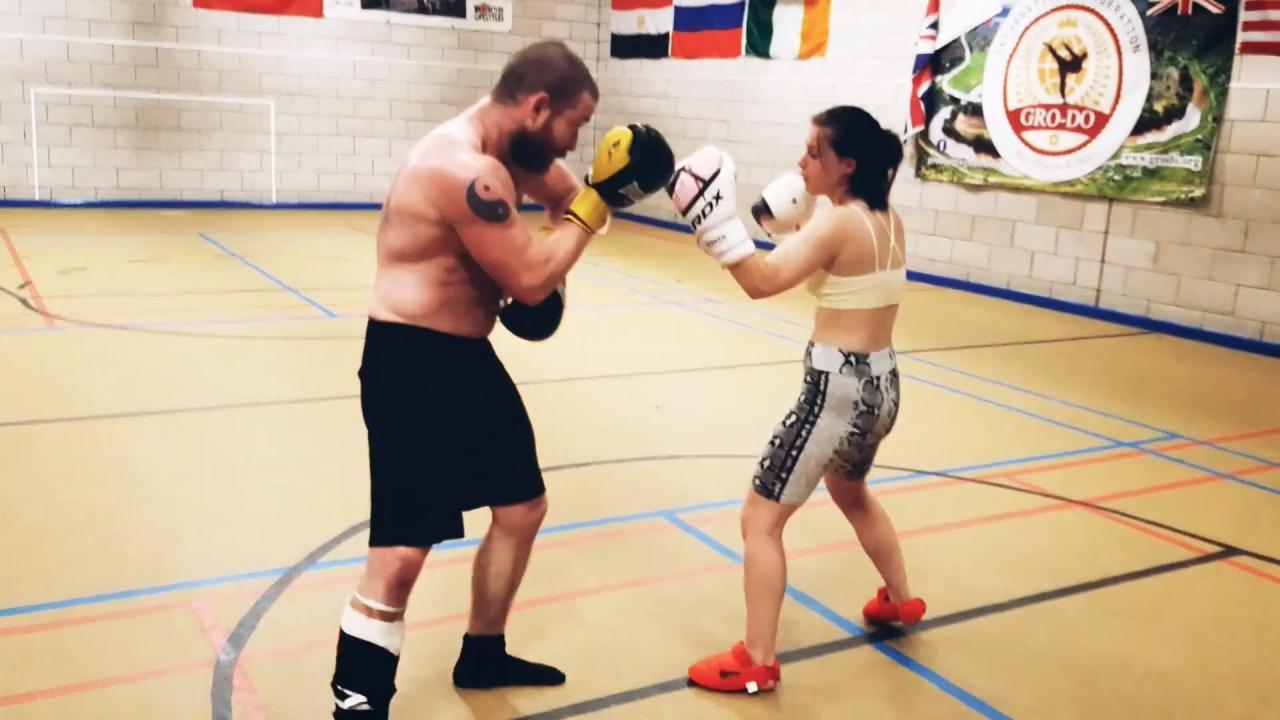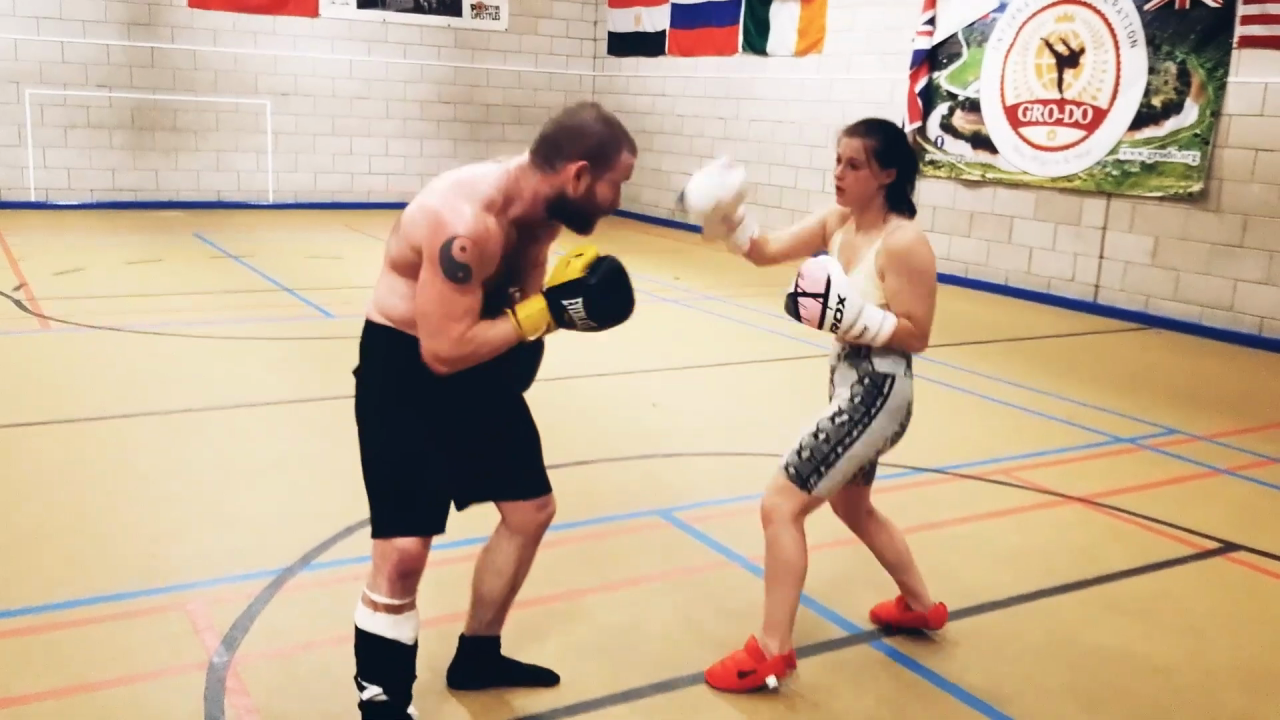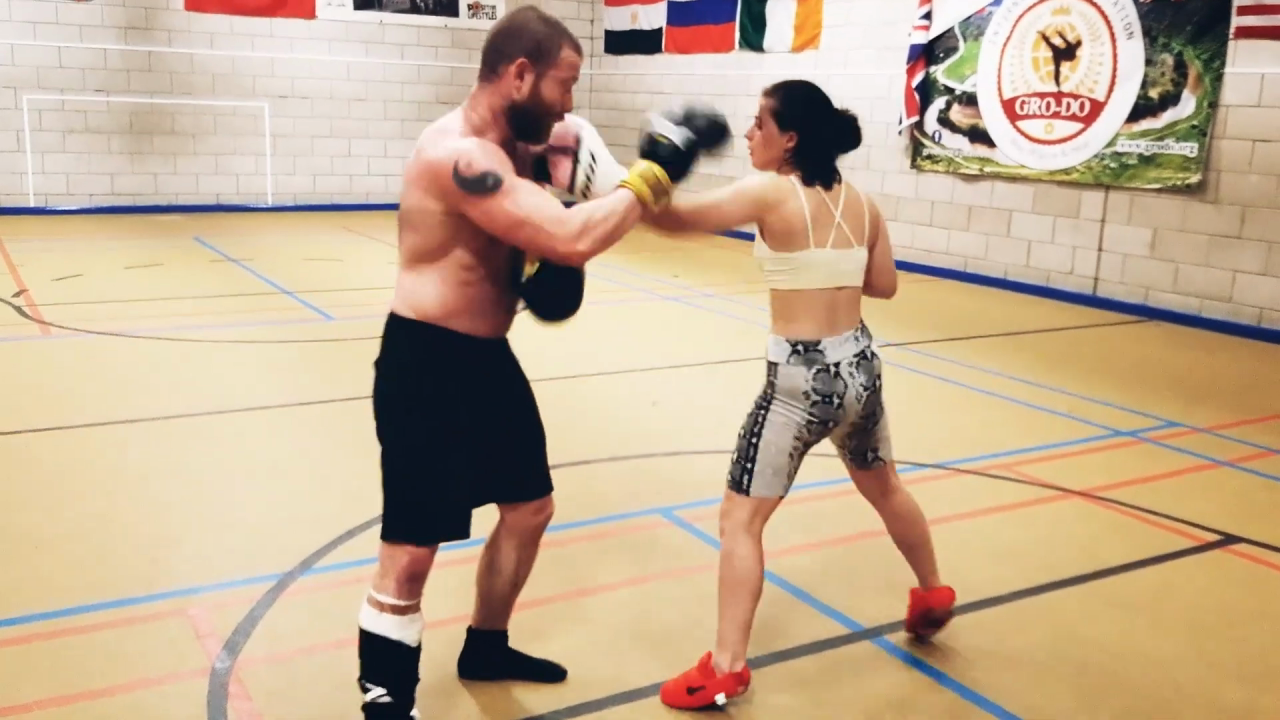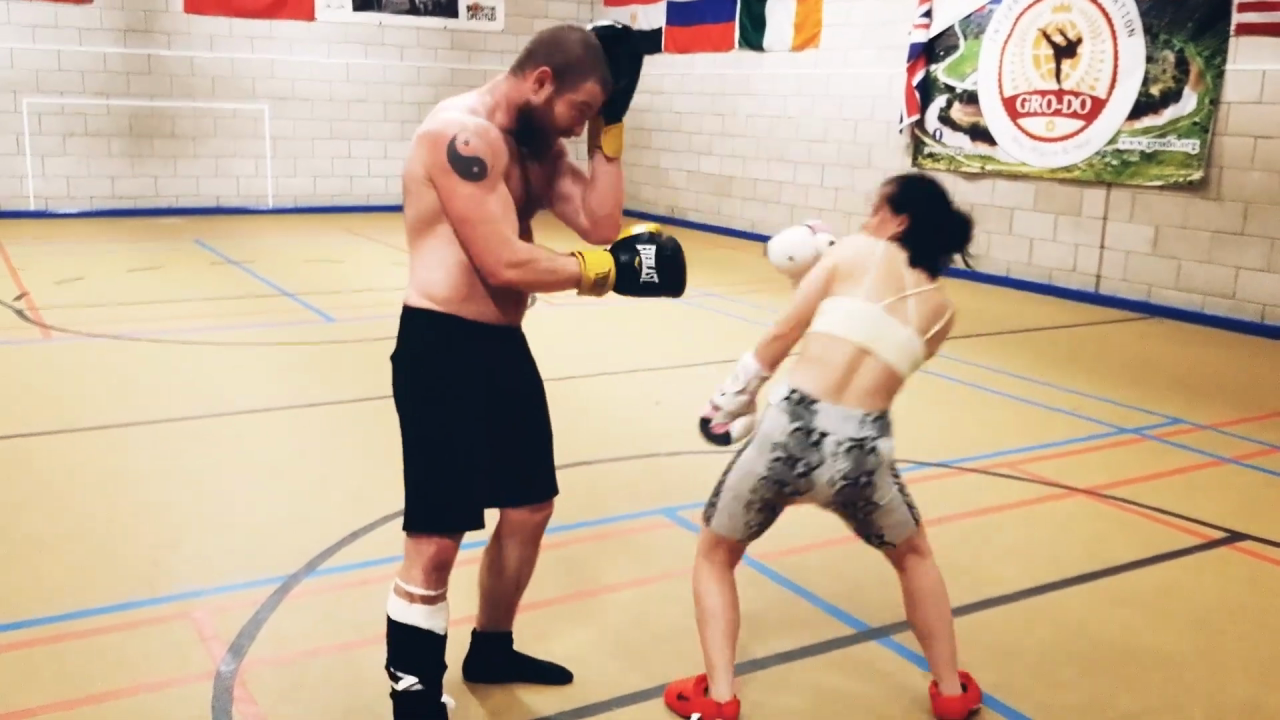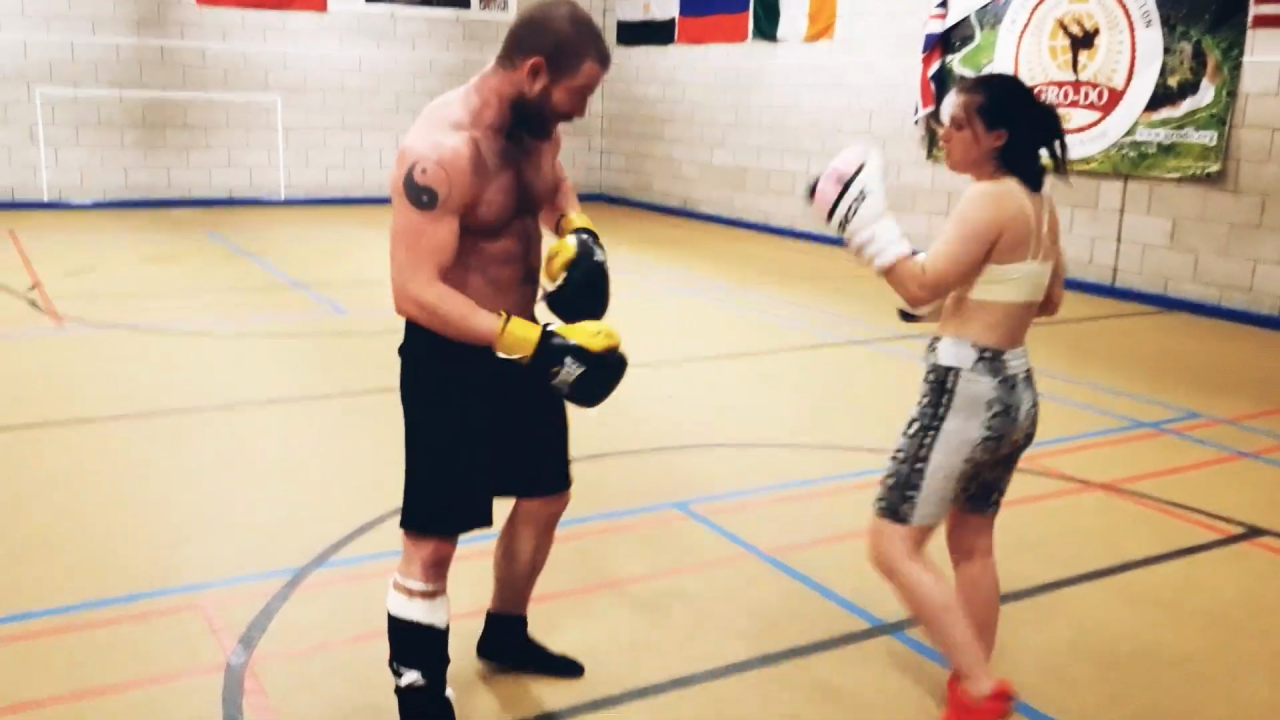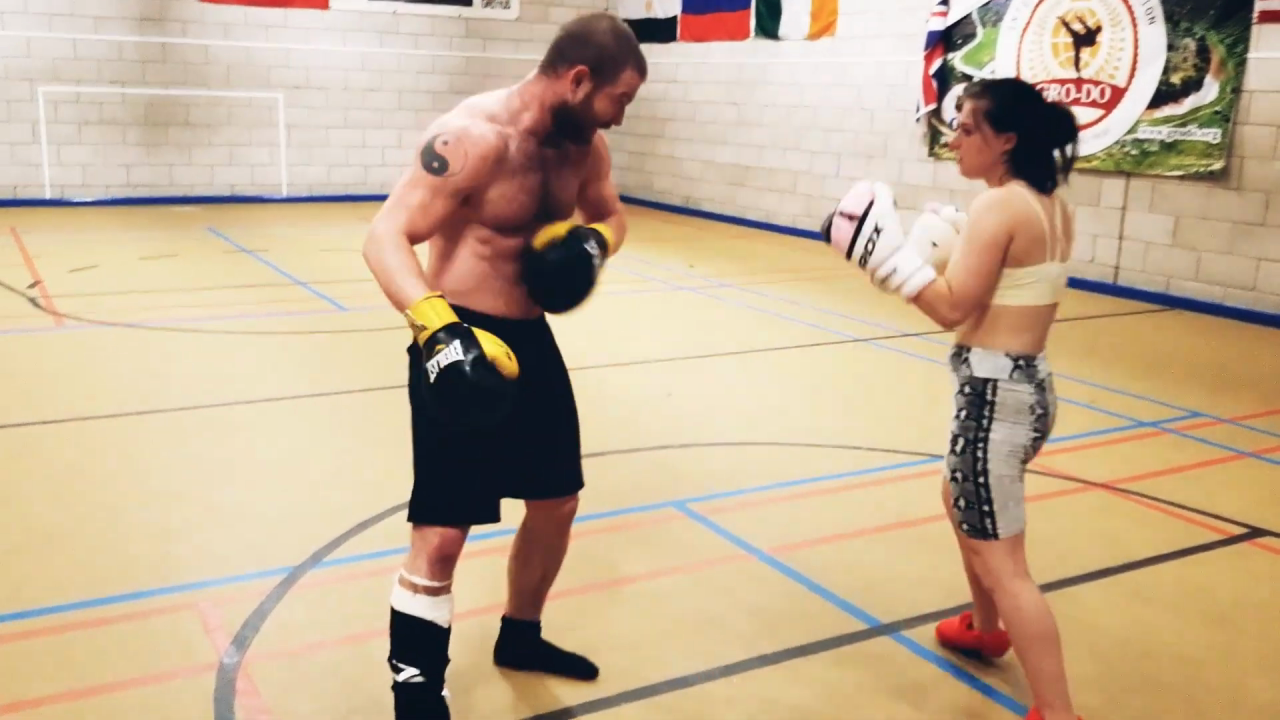
dt=0.4s
person 1, frame 1
left shoulder: (510, 146)
right shoulder: (465, 170)
left elbow: (569, 193)
right elbow: (532, 281)
right wrist: (601, 200)
left hip: (470, 355)
right hip: (409, 363)
left knee: (522, 508)
right knee: (402, 552)
left ankle: (483, 653)
person 1, frame 2
left shoulder: (541, 200)
right shoulder: (466, 222)
right elbow: (446, 352)
left wrist: (539, 317)
right wrist: (540, 312)
left hip: (475, 364)
right hip: (404, 366)
left knee: (530, 509)
right knee: (403, 550)
left ankle: (478, 657)
person 1, frame 3
left shoulder: (520, 143)
right shoulder: (459, 156)
left elbow: (551, 231)
right elbow: (570, 241)
right wrist: (649, 174)
left hip: (487, 355)
right hip: (425, 362)
left knee: (529, 506)
right knee: (411, 551)
left ankle: (485, 647)
person 1, frame 4
left shoulder: (539, 145)
right shoulder: (464, 134)
left elbow: (601, 223)
right elbow: (504, 262)
left wrist: (610, 124)
right wrist: (614, 266)
left hip: (504, 347)
right hip: (442, 350)
left knee: (529, 510)
right knee: (435, 541)
left ankle: (491, 649)
person 1, frame 5
left shoulder: (538, 127)
right shoulder: (444, 149)
right elbow: (416, 291)
left wrist: (577, 235)
right wrist: (532, 346)
left hip: (520, 340)
right hip: (456, 354)
left knee: (543, 496)
right knee: (433, 540)
left ankle: (505, 633)
person 1, frame 6
left shoulder: (582, 146)
right shoulder: (472, 135)
left elbow: (611, 218)
right elbow: (383, 239)
left wrist: (592, 242)
right wrist: (436, 330)
left hip: (528, 339)
right hip: (459, 348)
left knee: (556, 501)
right knee: (440, 536)
left ankle: (520, 636)
person 2, frame 1
left shoulder: (837, 223)
right shoulder: (885, 218)
left elbow: (763, 282)
left wrist: (713, 212)
right wrist: (794, 229)
left hip: (838, 389)
right hip: (878, 385)
left knee: (760, 520)
right knee: (851, 494)
left ankle: (756, 663)
right ankle: (900, 598)
person 2, frame 2
left shoulder: (906, 243)
right shoulder: (837, 220)
left elbow: (916, 334)
right elbow: (770, 252)
left wrist: (846, 306)
right wrist: (726, 218)
left hip: (874, 395)
right hip: (851, 387)
left knee: (782, 508)
right knee: (853, 507)
left ankle: (771, 654)
right ankle: (921, 605)
person 2, frame 3
left shoulder: (770, 193)
right shoulder: (859, 202)
left elbow: (678, 217)
right elbow: (884, 286)
left hip: (800, 379)
right hip: (859, 369)
left knee: (740, 521)
right knee: (885, 489)
left ankle: (726, 669)
right ankle: (932, 594)
person 2, frame 4
left shoulder: (854, 255)
right shoulder: (943, 307)
left elbow: (782, 335)
left wrist: (728, 396)
left hip: (787, 433)
right hip: (862, 450)
left knee: (714, 558)
right knee: (913, 556)
person 2, frame 5
left shoulder: (990, 200)
right shoulder: (1039, 205)
left elbow: (921, 283)
right elbow: (1049, 300)
left wrist: (860, 217)
left hip: (964, 392)
right hip: (1011, 391)
left knee: (892, 548)
right knee: (972, 547)
person 2, frame 6
left shoulder: (998, 207)
right shoulder: (1050, 205)
left elbow: (953, 310)
left wrist: (884, 247)
right wrist: (952, 248)
left hip: (995, 395)
right hip: (1025, 387)
left knee: (1001, 566)
right knee: (964, 510)
right ankle: (984, 628)
